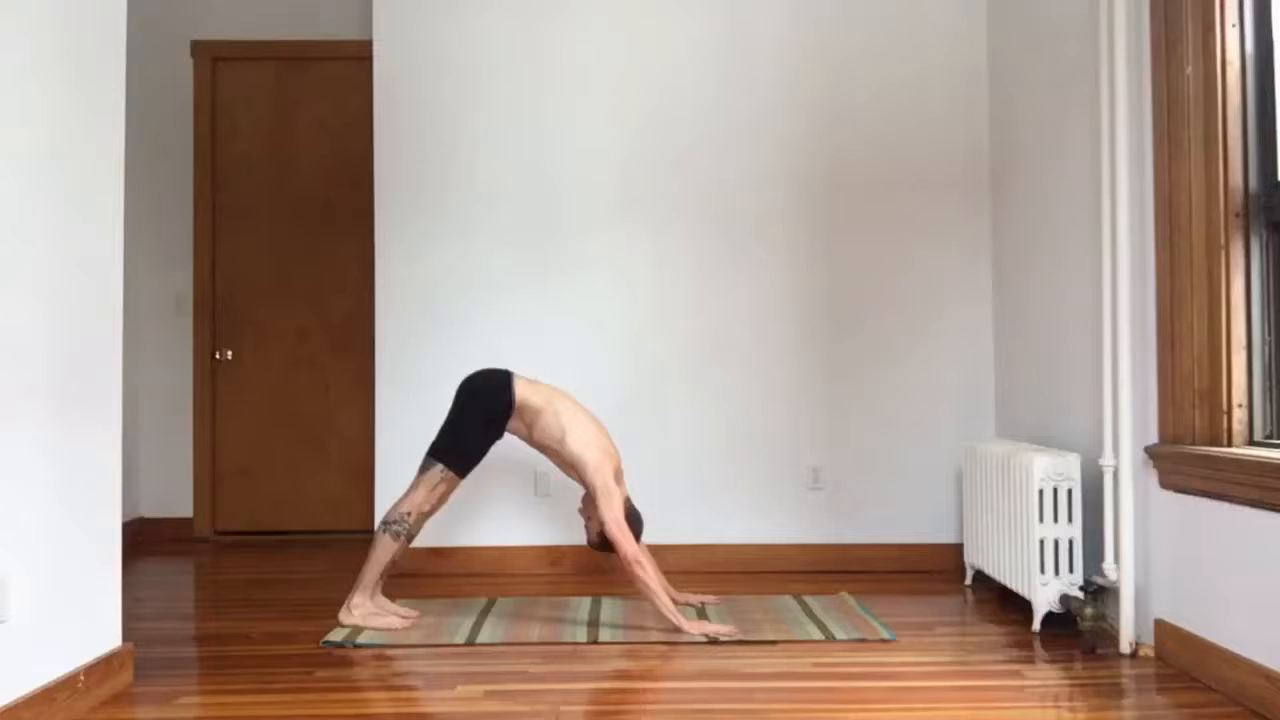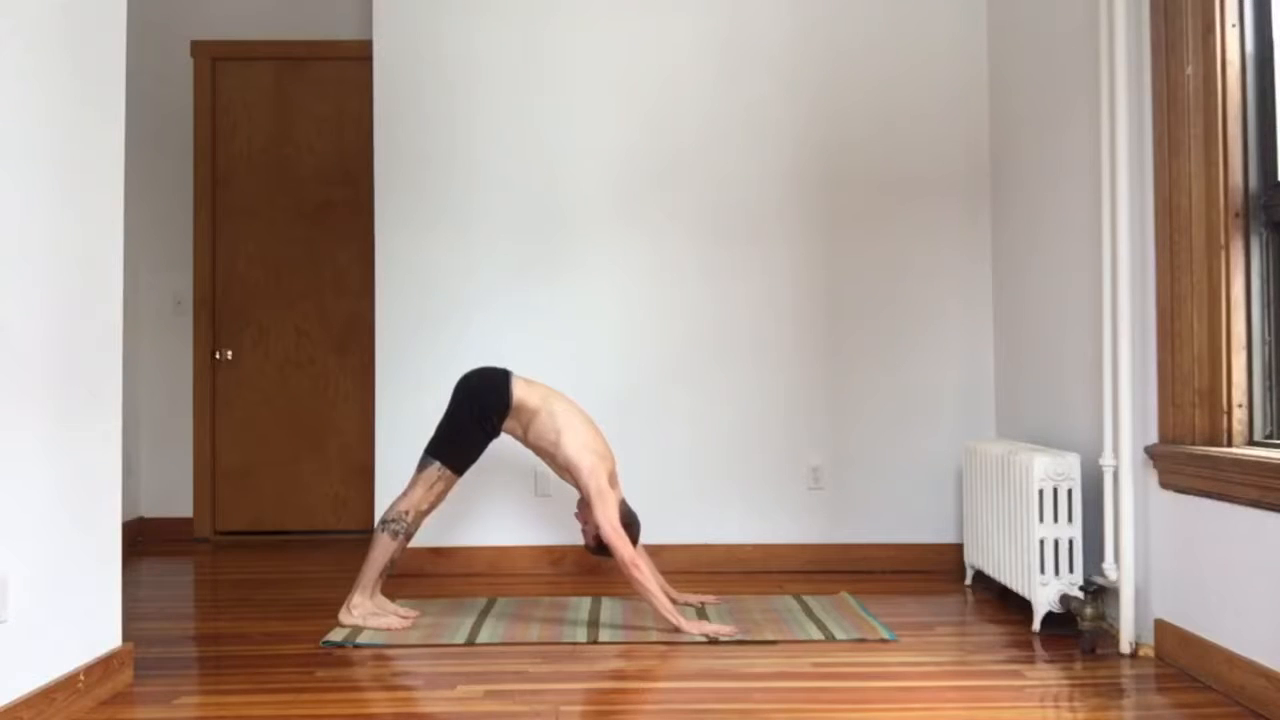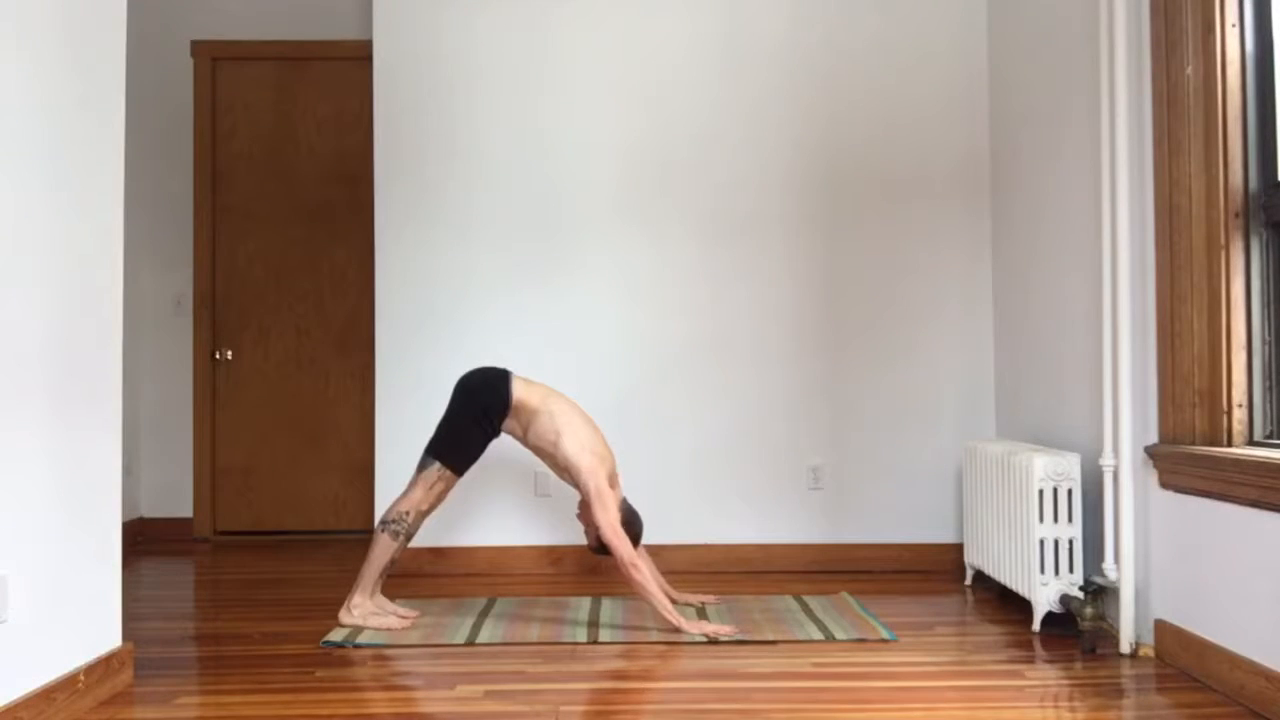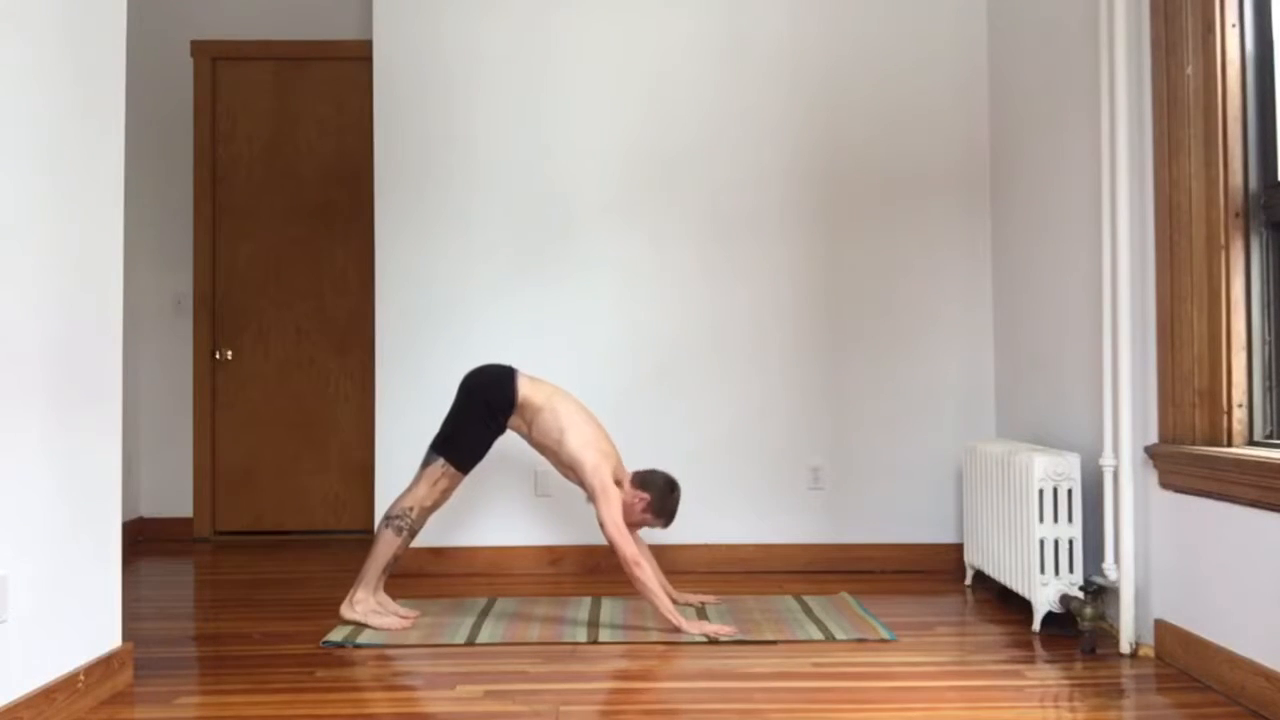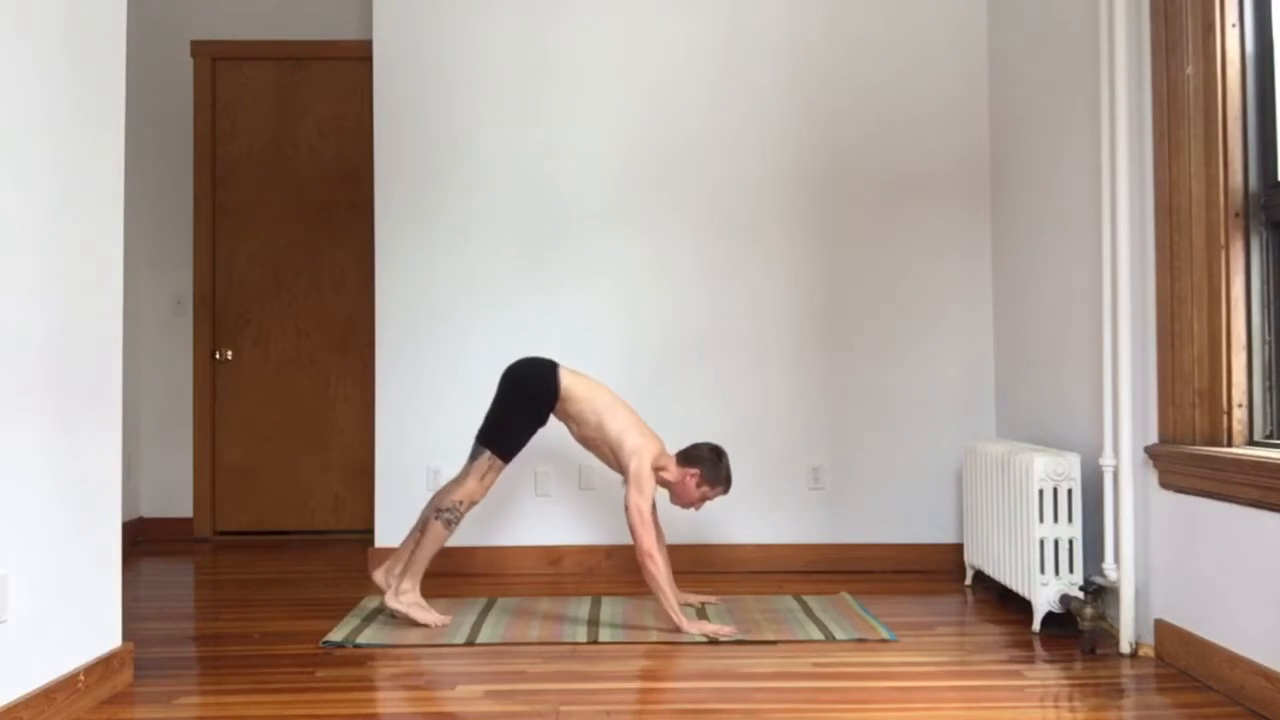
dt=1s
person 1, frame 1
left shoulder: (609, 476)
right shoulder: (602, 479)
left elbow: (636, 546)
right elbow: (633, 558)
left wrist: (674, 594)
right wrist: (682, 621)
left hip: (499, 401)
right hip: (491, 398)
left knee: (429, 498)
right knee: (425, 496)
left ankle: (372, 595)
right ankle: (357, 603)
person 1, frame 2
left shoulder: (602, 477)
right shoulder: (597, 483)
left elbow: (632, 547)
right elbow: (629, 559)
left wrist: (673, 594)
right wrist: (681, 622)
left hip: (495, 400)
right hip: (488, 397)
left knee: (426, 497)
right knee: (422, 495)
left ankle: (371, 594)
right ankle: (357, 602)
person 1, frame 3
left shoulder: (604, 478)
right shoulder: (597, 483)
left elbow: (633, 548)
right elbow: (629, 561)
left wrist: (672, 594)
right wrist: (681, 622)
left hip: (497, 400)
right hip: (488, 396)
left knee: (426, 497)
right knee: (423, 495)
left ankle: (372, 594)
right ankle: (358, 602)
person 1, frame 4
left shoulder: (615, 475)
right shoulder: (603, 478)
left elbow: (634, 542)
right elbow: (630, 558)
left wrist: (673, 593)
right wrist: (680, 621)
left hip: (502, 397)
right hip: (493, 393)
left knee: (431, 495)
right knee: (426, 492)
left ankle: (374, 591)
right ankle: (360, 597)
person 1, frame 5
left shoulder: (652, 458)
right shoulder: (643, 462)
left elbow: (654, 535)
right elbow: (647, 550)
left wrist: (674, 593)
right wrist: (681, 621)
left hip: (540, 386)
right hip: (534, 383)
left knee: (469, 483)
right knee: (473, 487)
left ankle: (394, 569)
right ankle: (404, 588)
